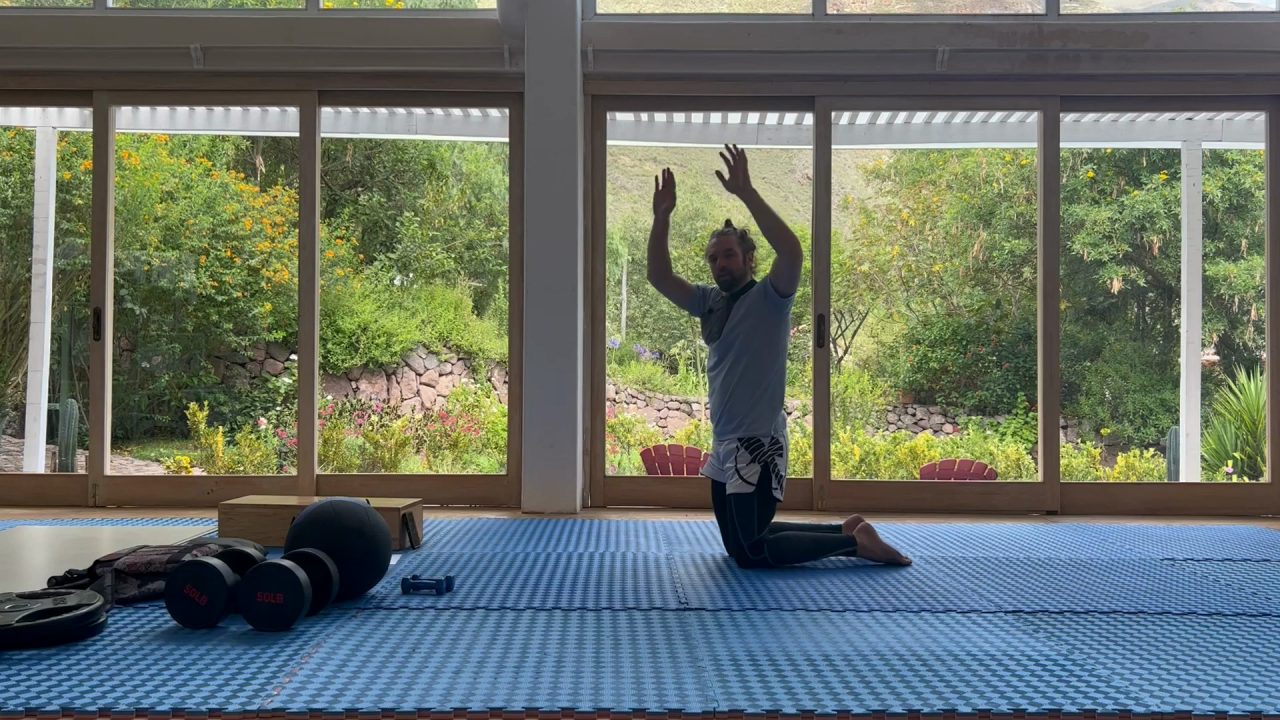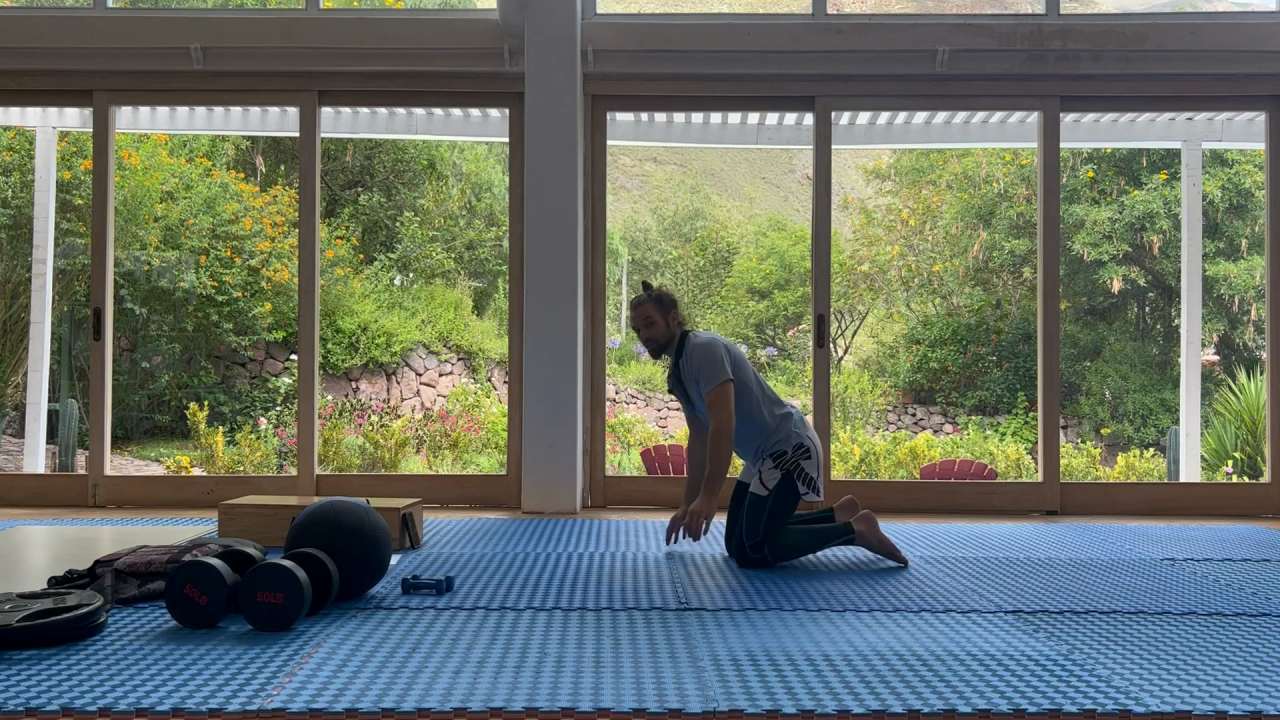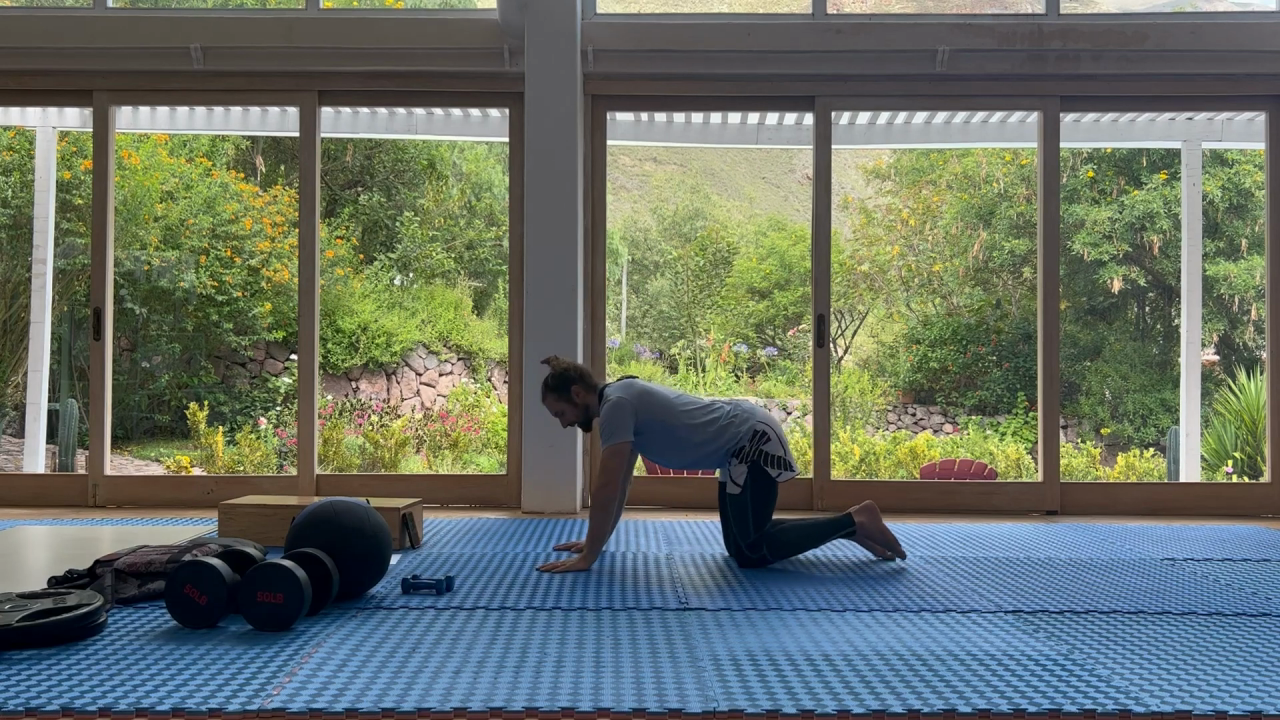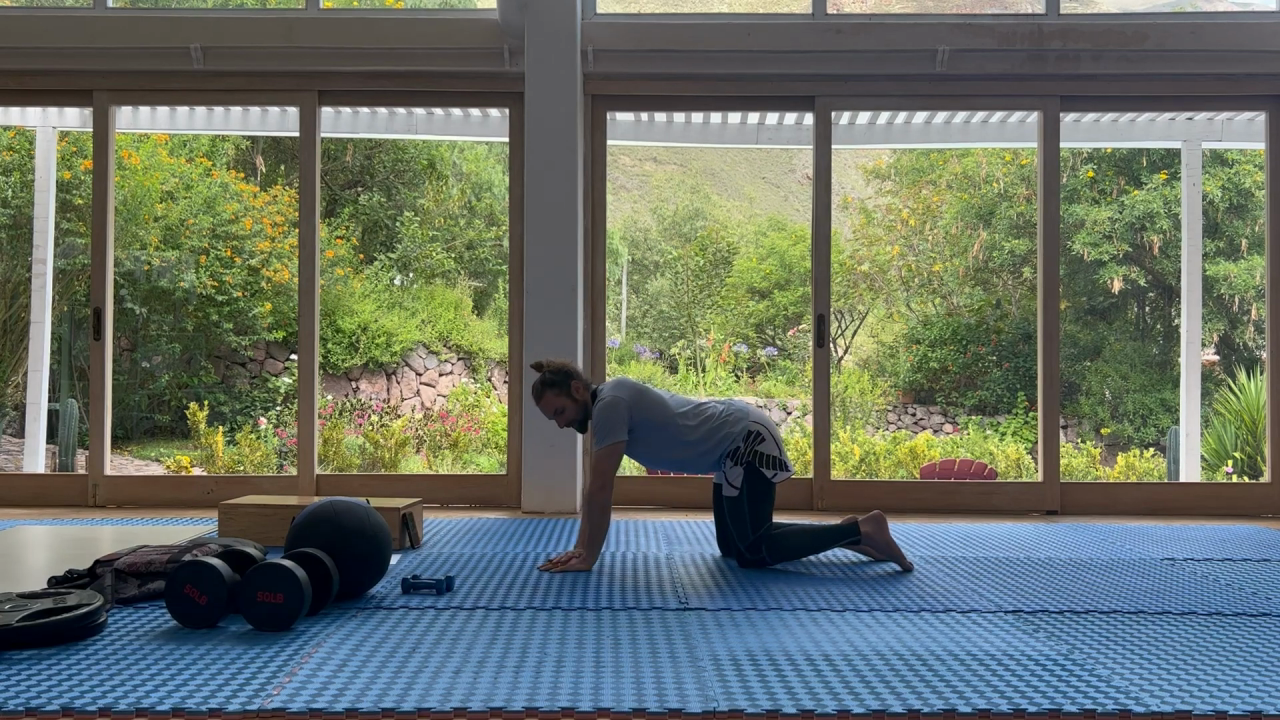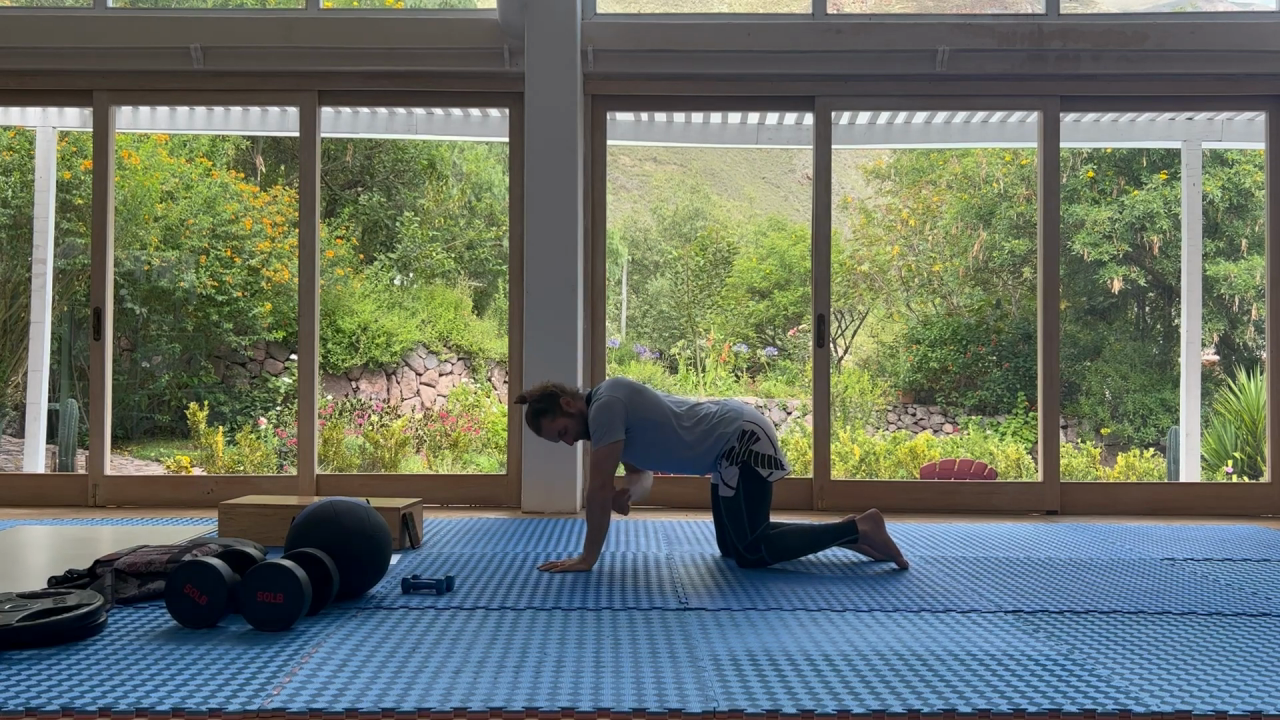
dt=1s
person 1, frame 1
left shoulder: (769, 296)
right shoulder: (712, 303)
left elbow: (790, 250)
right elbow: (660, 278)
left wrist: (745, 192)
right wrist: (662, 215)
left hip: (757, 445)
right hip: (725, 446)
left knee: (750, 553)
right knee: (737, 545)
left ankle: (856, 543)
right ankle: (846, 530)
person 1, frame 2
left shoulder: (702, 350)
right shoulder: (679, 370)
left elbow: (723, 427)
right elbow: (700, 439)
left wrist: (709, 500)
right wrist: (690, 502)
left hip: (789, 451)
right hip: (765, 457)
left knee: (750, 551)
right knee: (737, 544)
left ankle: (854, 529)
right ankle: (840, 514)
person 1, frame 3
left shoulder: (616, 406)
right shoulder: (623, 398)
left elbow: (606, 488)
right elbow: (619, 484)
left wrist: (589, 555)
right wrist: (595, 540)
left hip: (753, 439)
right hip: (745, 438)
left knee: (753, 553)
right knee: (741, 542)
left ankle: (856, 521)
right ankle: (849, 524)
person 1, frame 4
left shoulder: (609, 405)
right shoulder: (609, 403)
left elbow: (600, 490)
right elbow: (598, 487)
left wrist: (589, 558)
right wrist: (579, 547)
left hip: (747, 440)
right hip: (736, 441)
left knee: (752, 552)
right knee: (731, 544)
left ankle: (860, 529)
right ankle: (843, 531)
person 1, frame 5
left shoulder: (604, 406)
right shoulder: (611, 409)
left elbow: (598, 490)
right elbow: (639, 467)
left wrist: (587, 558)
right wrist: (623, 495)
left hip: (742, 439)
right hip: (734, 437)
left knee: (752, 553)
right knee: (732, 545)
left ankle: (857, 529)
right ankle: (847, 532)
